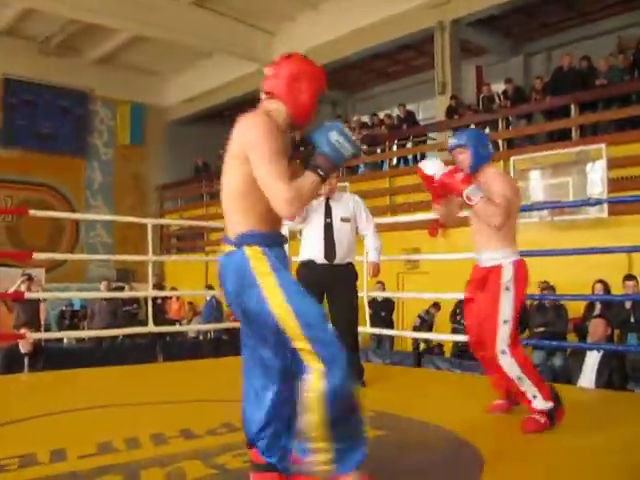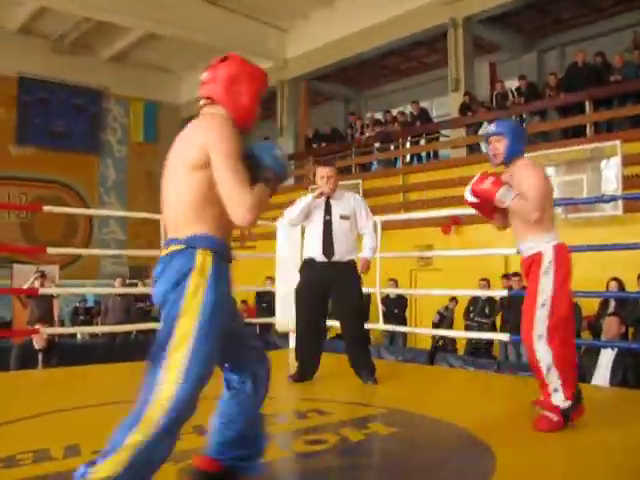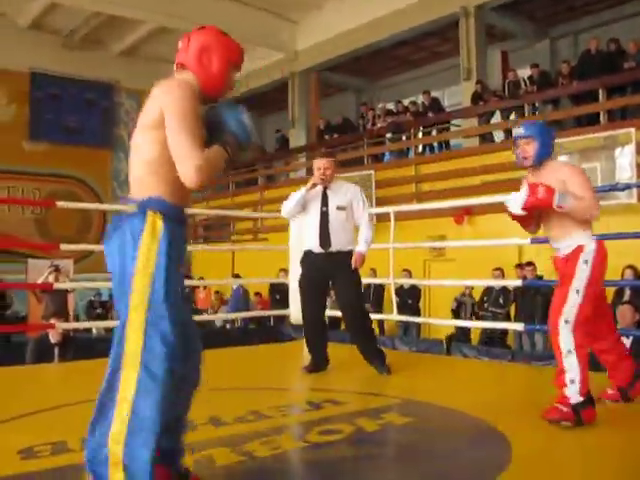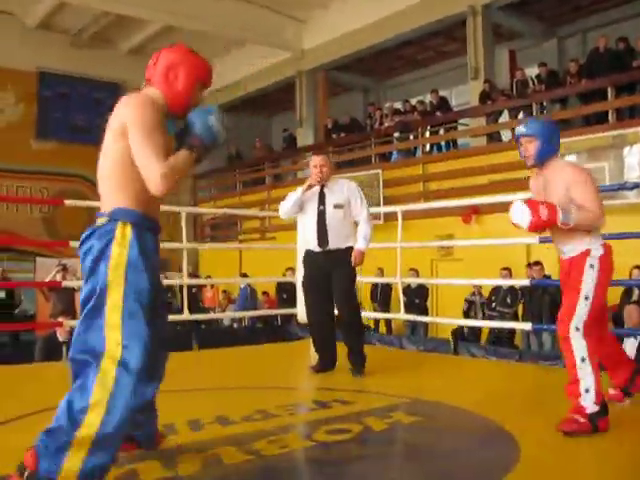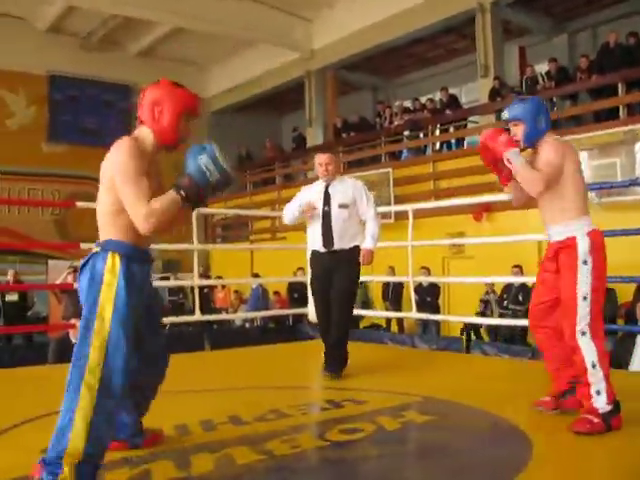
dt=0.2s
person 1, frame 1
left shoulder: (259, 128)
right shoulder: (256, 125)
right elbow: (287, 206)
left wrist: (314, 165)
right wrist: (321, 167)
left hip: (253, 259)
right hip: (252, 260)
left knee: (271, 370)
right knee: (325, 363)
person 1, frame 2
left shoulder: (193, 137)
right shoulder: (217, 129)
right elbow: (244, 214)
left wrist: (251, 178)
right wrist: (266, 181)
left hip: (190, 268)
right hip: (194, 268)
left knee: (250, 370)
right knee: (173, 393)
person 1, frame 3
left shoulder: (171, 102)
right shoulder: (177, 91)
right elbow: (193, 176)
left wrist: (212, 145)
right wrist: (228, 147)
left hip: (155, 232)
right hip: (149, 232)
left knee: (178, 357)
right knee: (144, 362)
person 1, frame 4
left shoulder: (148, 118)
right shoulder: (139, 107)
right elbow: (160, 183)
left wrist: (183, 149)
right wrist: (193, 147)
left hip: (133, 240)
right hip: (122, 239)
left knee: (146, 351)
right knee: (120, 363)
left ankle: (135, 430)
person 1, frame 5
left shoulder: (149, 159)
right shoulder: (127, 151)
left elbow: (162, 220)
right elbow: (146, 223)
left wrist: (198, 192)
right wrist: (187, 187)
left hip: (136, 268)
right hip: (113, 267)
left knee: (150, 358)
right knee: (102, 373)
left ankle: (121, 428)
person 2, frame 1
left shoulder: (497, 178)
right shoulder: (473, 181)
left elbow: (498, 219)
right elbow: (444, 217)
left wrist: (467, 189)
right wrist: (437, 190)
left hip: (503, 270)
right hip: (485, 270)
left knee: (501, 345)
right knee: (483, 341)
left ankle: (546, 405)
right ankle: (512, 395)
person 2, frame 2
left shoulder: (527, 169)
right shoulder: (507, 176)
left elbow: (533, 212)
right elbow: (503, 222)
left wrist: (499, 191)
right wrist: (484, 205)
left hip: (547, 257)
right hip: (534, 259)
left knee: (540, 333)
right knee: (547, 330)
left ankle: (563, 405)
right ankle: (564, 393)
person 2, frame 3
left shoulder: (565, 170)
right shoulder: (530, 182)
left elbow: (591, 210)
right elbow: (533, 227)
left wrist: (550, 198)
right wrist: (520, 214)
left hip: (584, 254)
right hip: (565, 259)
left knee: (563, 323)
right knee: (595, 325)
left ankle: (577, 401)
person 2, frame 4
left shoulder: (571, 172)
right shoulder: (538, 179)
left elbow: (596, 219)
right elbow: (543, 223)
left wrist: (556, 214)
right wrist: (532, 219)
left hip: (590, 259)
right hip: (569, 262)
left knee: (572, 328)
right knee: (586, 328)
left ankle: (592, 411)
person 2, frame 5
left shoulder: (553, 146)
right shoulder: (540, 153)
left elbow: (536, 185)
right elbow: (519, 198)
left wrist: (509, 151)
right wrist: (502, 165)
left hip: (579, 245)
right hip: (559, 246)
left knee: (582, 326)
right knee: (542, 319)
left ankle: (603, 408)
right ankle: (567, 386)
person 3, frame 1
left shoulder: (352, 202)
right shoulder: (309, 203)
left elbow: (370, 231)
left wrist: (374, 258)
right wrist: (311, 196)
left hip: (342, 270)
right hip: (311, 270)
left knee: (345, 323)
left ankle: (353, 372)
person 3, frame 2
left shoulder: (353, 200)
right shoulder: (308, 202)
left elbow: (368, 230)
right elbow: (288, 219)
left wrist: (366, 255)
right wrist: (312, 197)
left hip: (344, 268)
right hip: (313, 267)
left knee: (352, 320)
right knee: (306, 319)
left ankle: (365, 369)
right ankle: (305, 368)
person 3, frame 3
left shoulder: (351, 191)
right shoulder: (307, 193)
left elbow: (365, 222)
right elbow: (287, 212)
left wrist: (361, 249)
right wrist: (306, 189)
left hip: (343, 258)
right hip: (313, 259)
left knee: (354, 309)
right knee: (311, 312)
left ankle: (375, 357)
right ankle: (318, 358)
person 3, frame 4
left shoulder: (348, 187)
right shoulder: (304, 192)
left elbow: (363, 218)
right elbow: (284, 212)
left wrist: (361, 246)
right wrist: (303, 189)
left hip: (341, 256)
right hip: (313, 258)
left knee: (347, 307)
right knee: (317, 311)
left ankle: (356, 358)
right ankle: (326, 358)
person 3, frame 5
left shoulder: (354, 186)
right shoulder: (308, 191)
left elbow: (371, 217)
right elbow: (287, 214)
left wrist: (369, 245)
right wrist: (300, 211)
left hip: (346, 256)
right hip: (319, 257)
left knee: (341, 308)
right knee: (323, 311)
left ankle: (335, 361)
right ankle: (335, 358)
